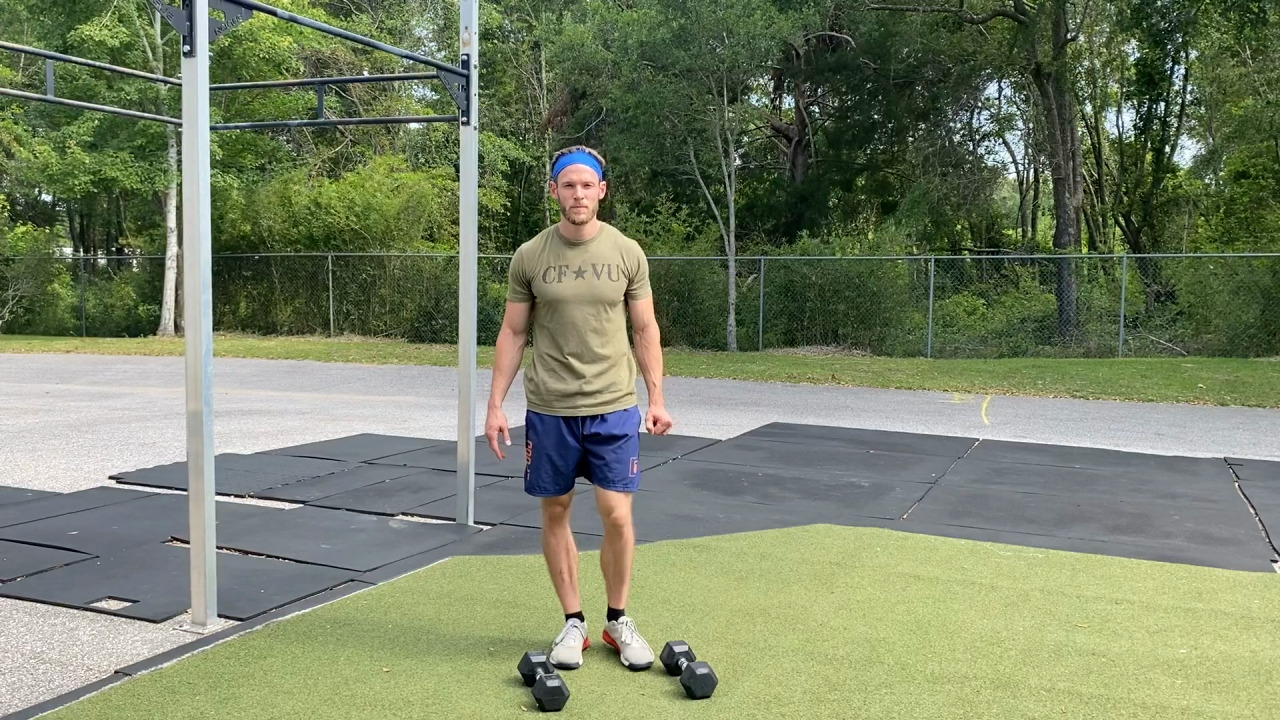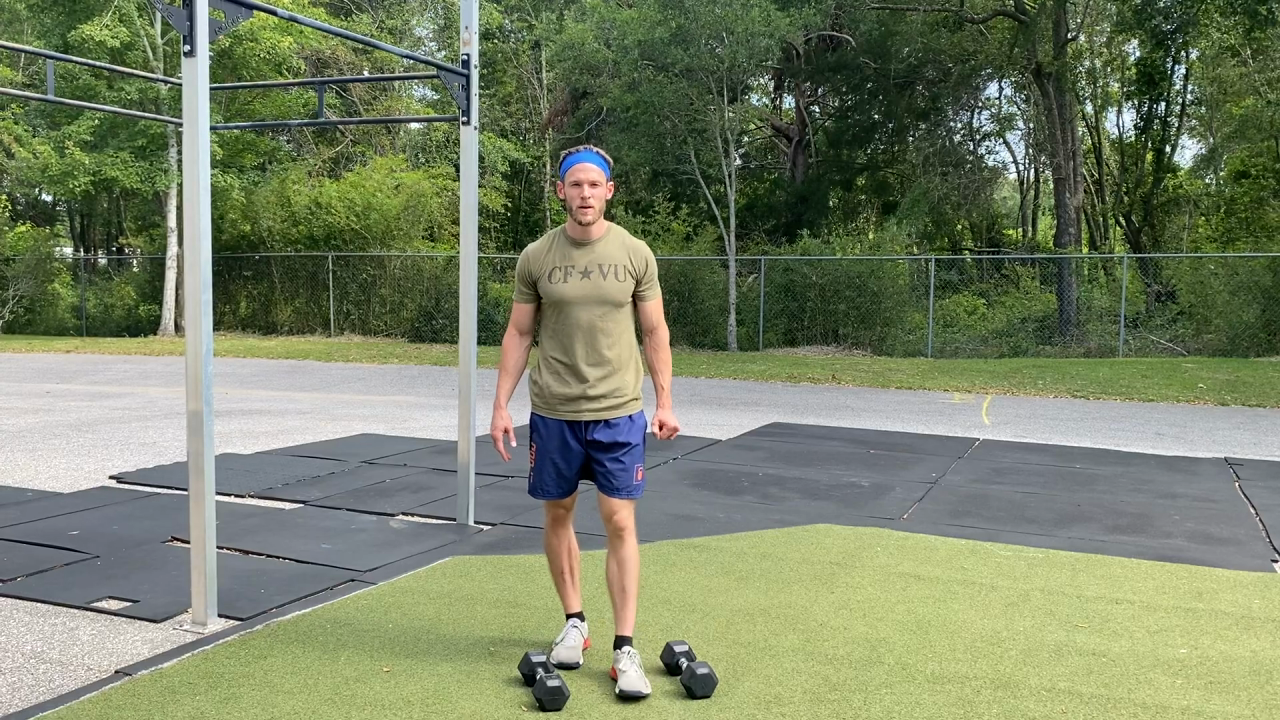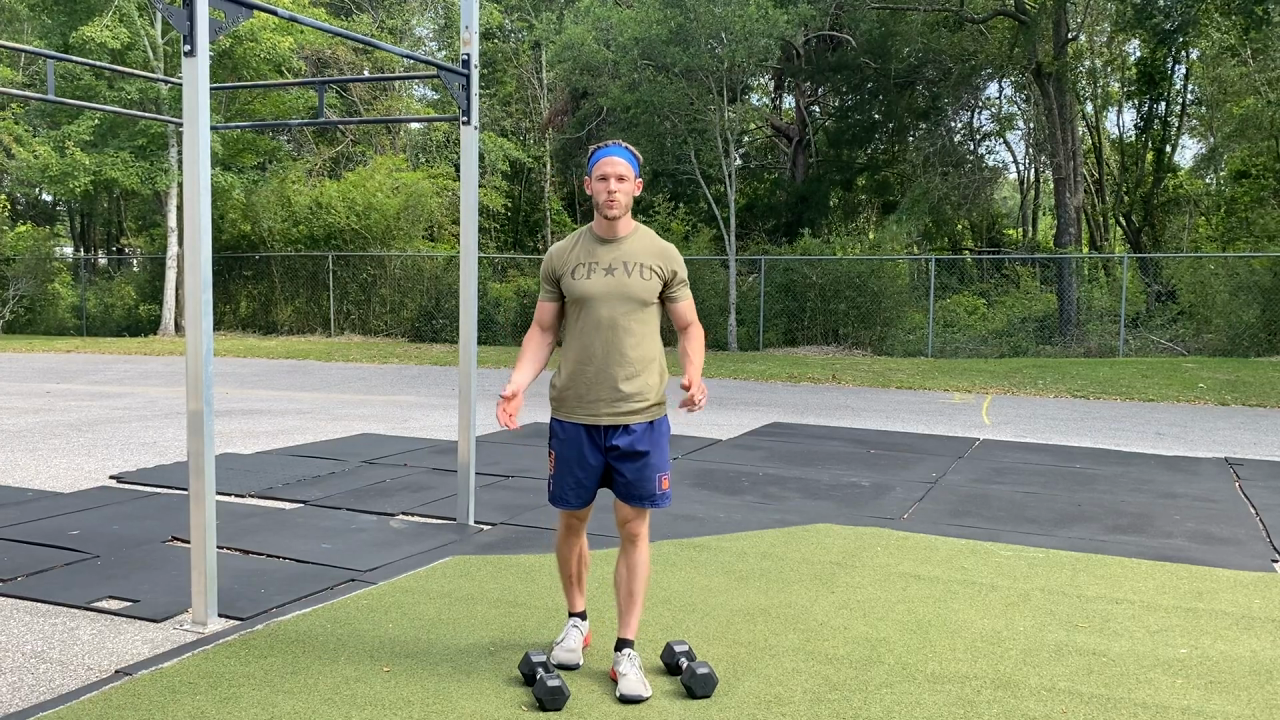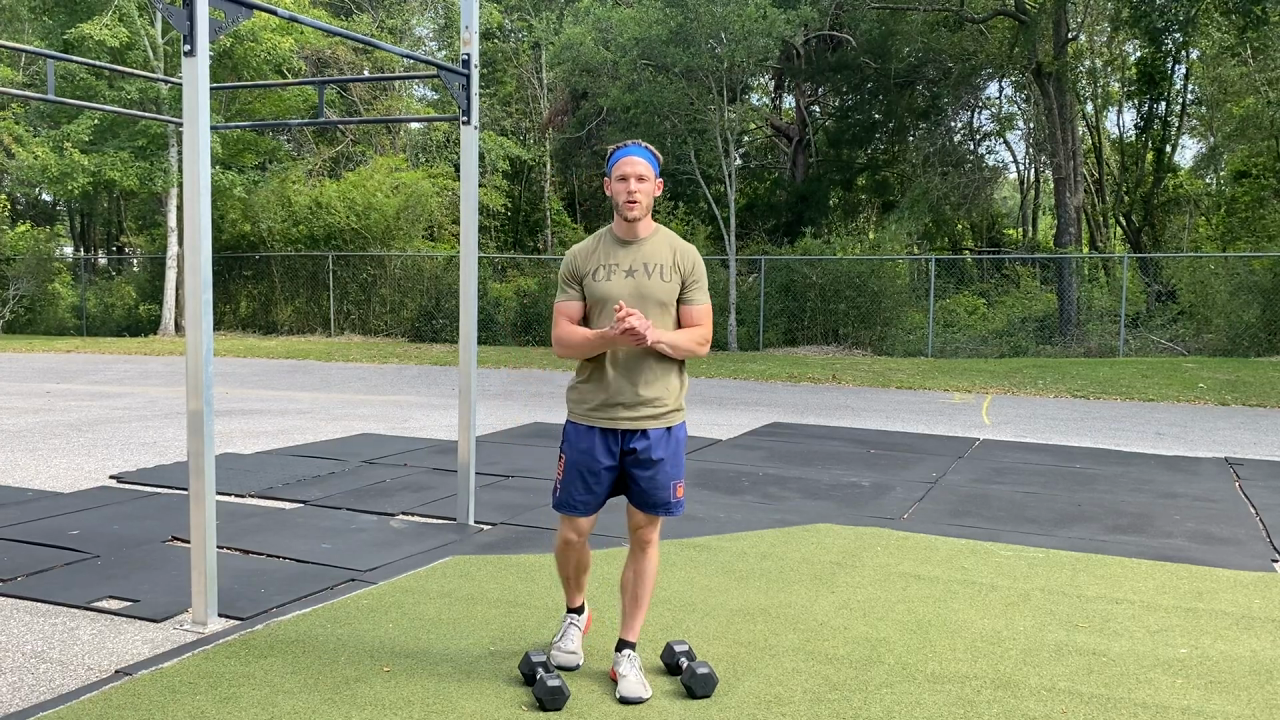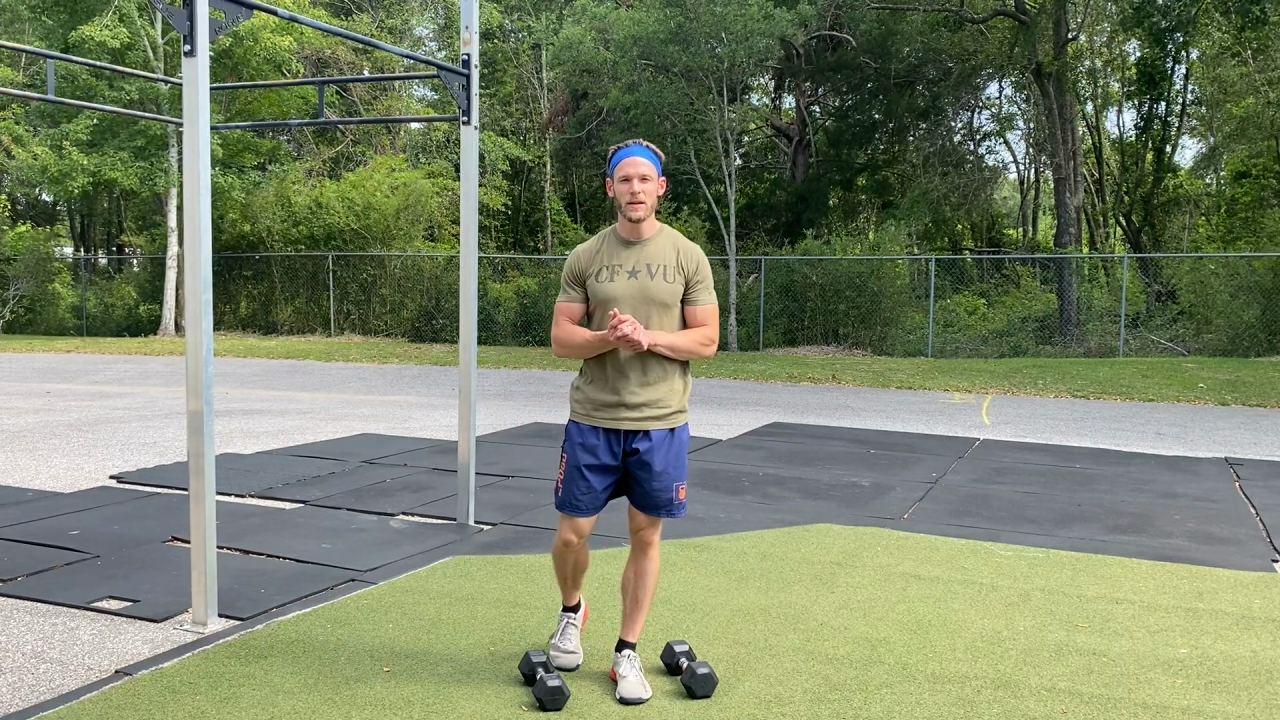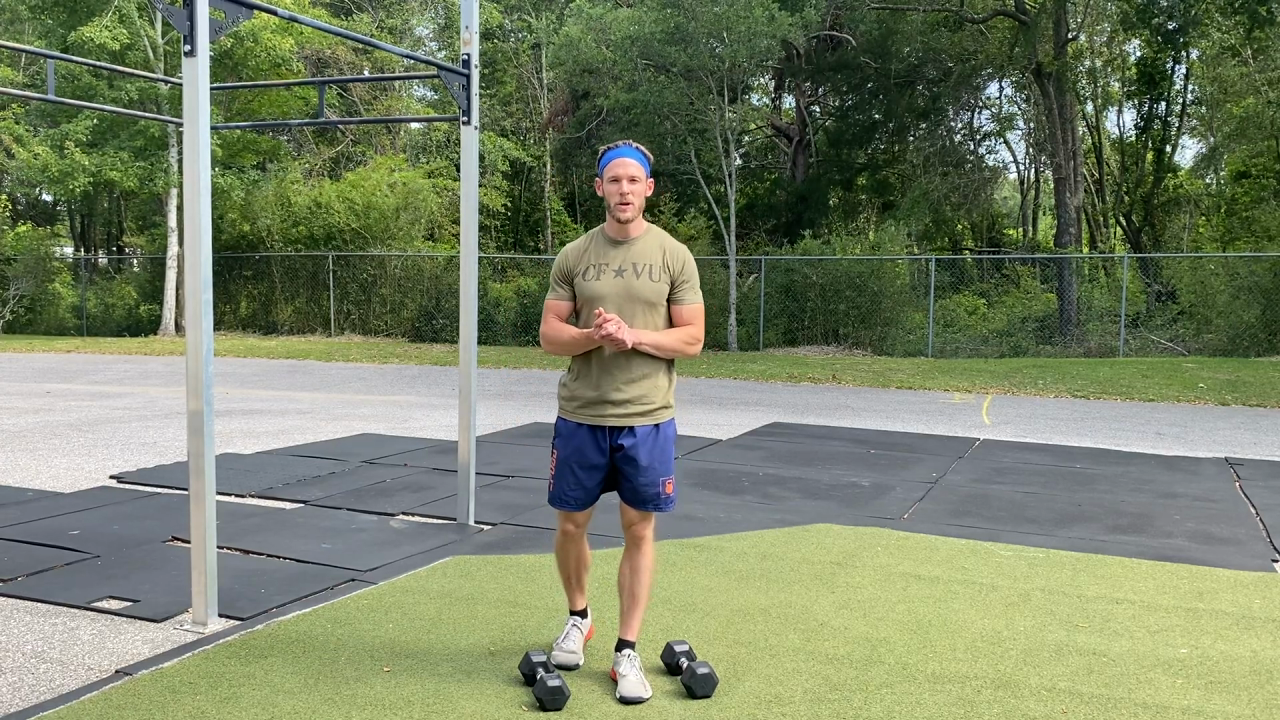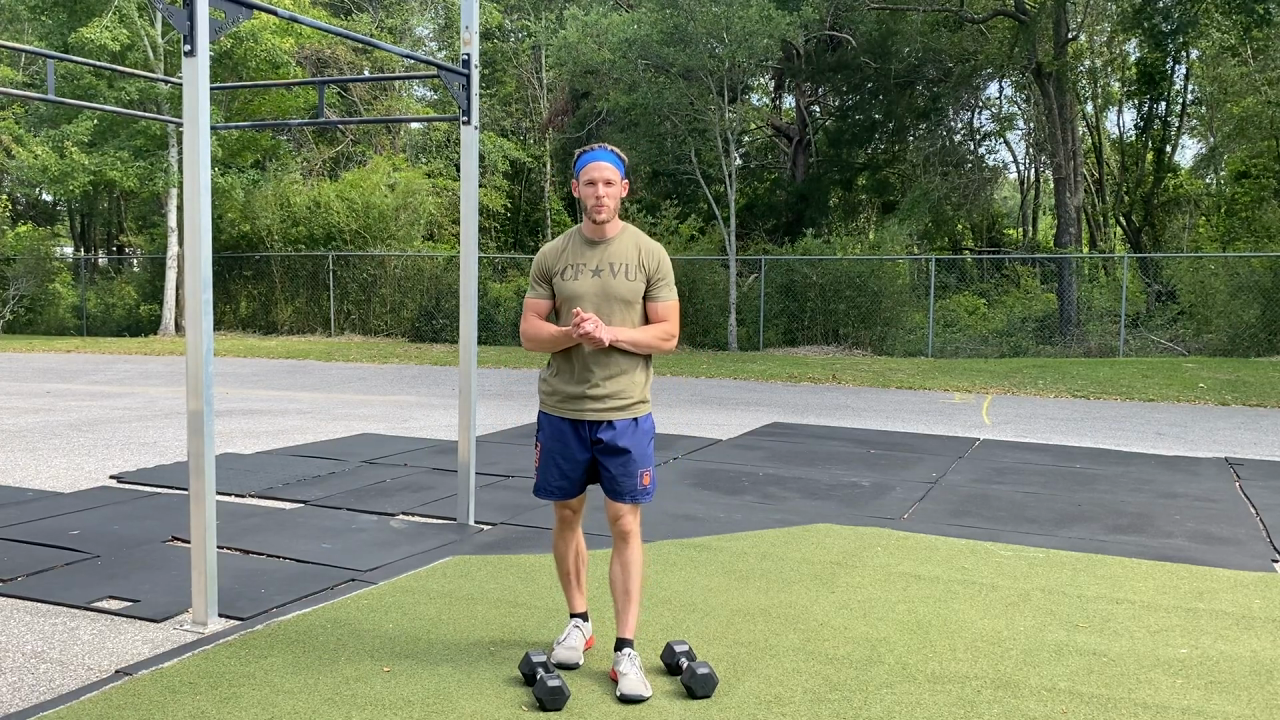
dt=0.5s
person 1, frame 1
left shoulder: (627, 253)
right shoulder: (529, 257)
left elbow: (645, 329)
right elbow: (513, 333)
left wrist: (657, 399)
right wrist: (495, 404)
left hip: (613, 406)
right hip: (550, 409)
left knee: (617, 516)
right knee: (556, 513)
left ankle: (618, 619)
right ankle: (574, 623)
person 1, frame 2
left shoulder: (635, 253)
right shoulder: (535, 256)
left elbow: (654, 330)
right elbow: (519, 333)
left wrist: (665, 401)
right wrist: (501, 405)
left hip: (619, 410)
right hip: (554, 410)
left knee: (619, 523)
right knee: (558, 514)
left ankle: (624, 649)
right ankle: (574, 622)
person 1, frame 3
left shoulder: (663, 254)
right shoulder: (562, 255)
left elbow: (688, 327)
right elbow: (543, 330)
left wrist: (693, 375)
right wrist: (517, 383)
left hip: (641, 417)
right hip: (574, 416)
left knee: (633, 530)
right knee: (572, 523)
left ankle: (626, 651)
right ankle: (577, 620)
person 1, frame 4
left shoulder: (682, 255)
right shoulder: (580, 256)
left elbow: (700, 339)
right elbow: (561, 338)
left wrist: (650, 335)
right wrist: (610, 336)
left hip: (658, 421)
right hip: (591, 419)
left knee: (644, 535)
right knee: (573, 532)
left ankle: (627, 653)
right ankle: (575, 613)
person 1, frame 5
left shoulder: (687, 256)
right shoulder: (584, 257)
left elbow: (706, 340)
right elbow: (561, 338)
left wrist: (648, 338)
right wrist: (608, 338)
left hip: (661, 423)
right hip: (592, 420)
left knee: (645, 538)
right knee: (571, 534)
left ankle: (627, 653)
right ankle: (571, 610)
person 1, frame 6
left shoulder: (674, 255)
right shoulder: (573, 255)
left elbow: (692, 339)
right elbow: (549, 335)
left wrist: (633, 336)
right wrist: (594, 336)
left hip: (647, 419)
right hip: (580, 416)
left knee: (638, 532)
right knee: (571, 525)
left ankle: (627, 651)
right ankle: (578, 617)
person 1, frame 7
left shoulder: (649, 253)
right shoulder: (551, 254)
left elbow: (668, 334)
right elbow: (529, 332)
left wrist: (611, 333)
right wrist: (571, 333)
left hip: (626, 412)
right hip: (562, 409)
left knee: (625, 525)
right knee: (566, 516)
left ankle: (626, 650)
right ankle: (578, 621)
